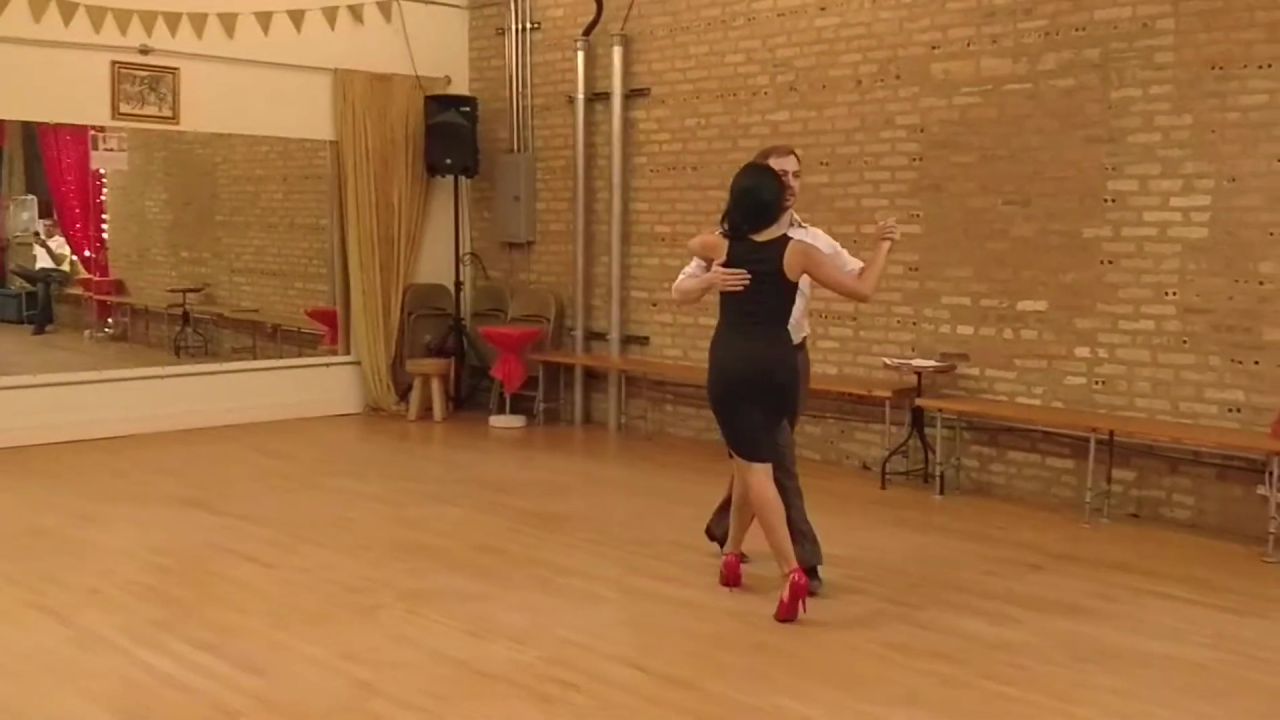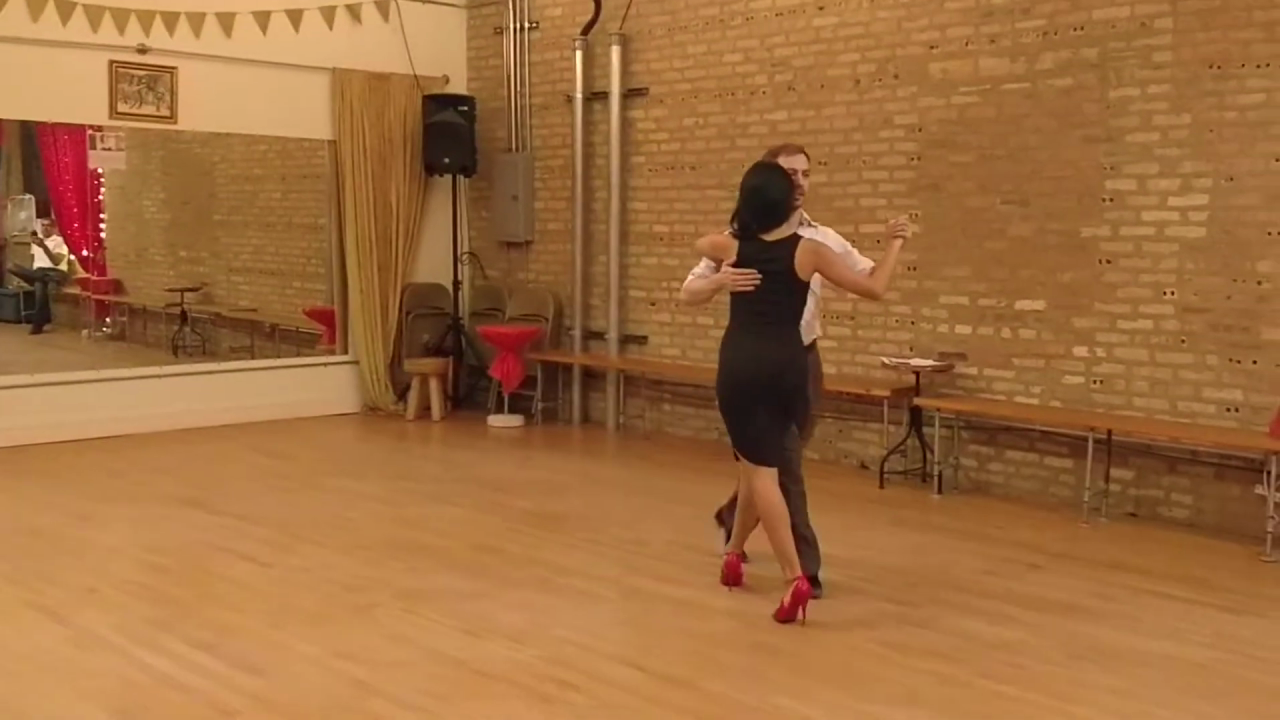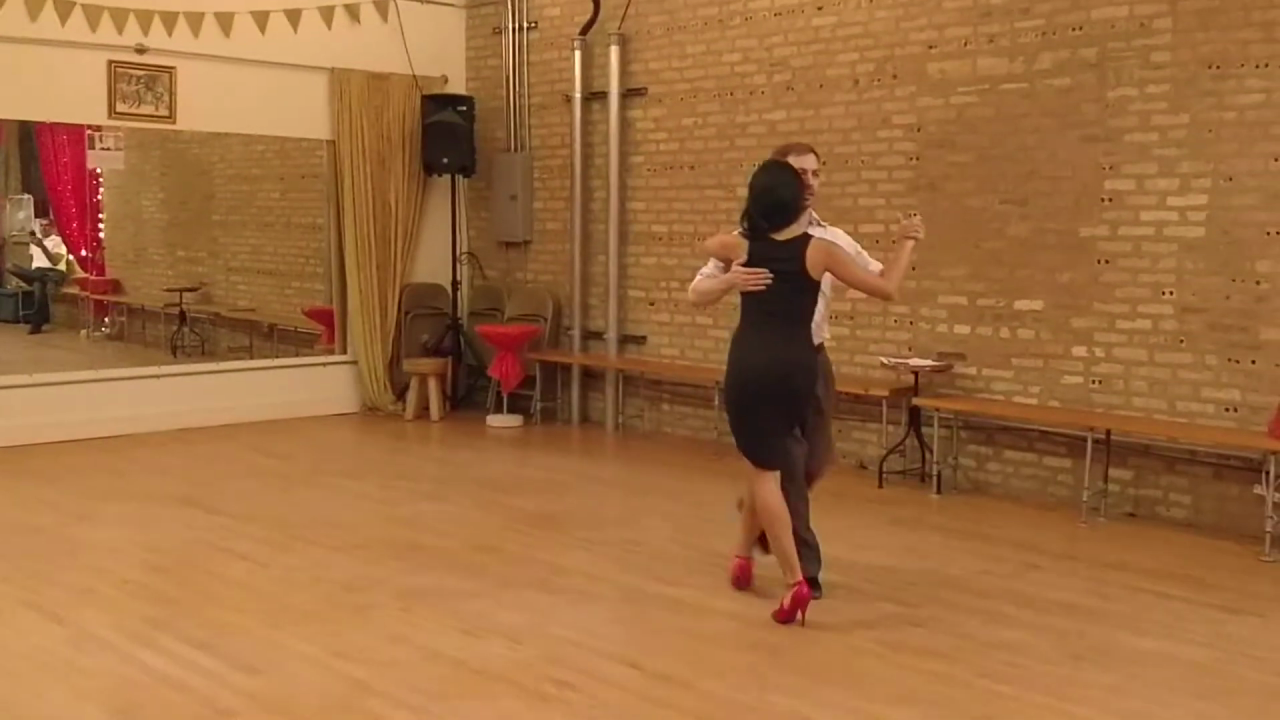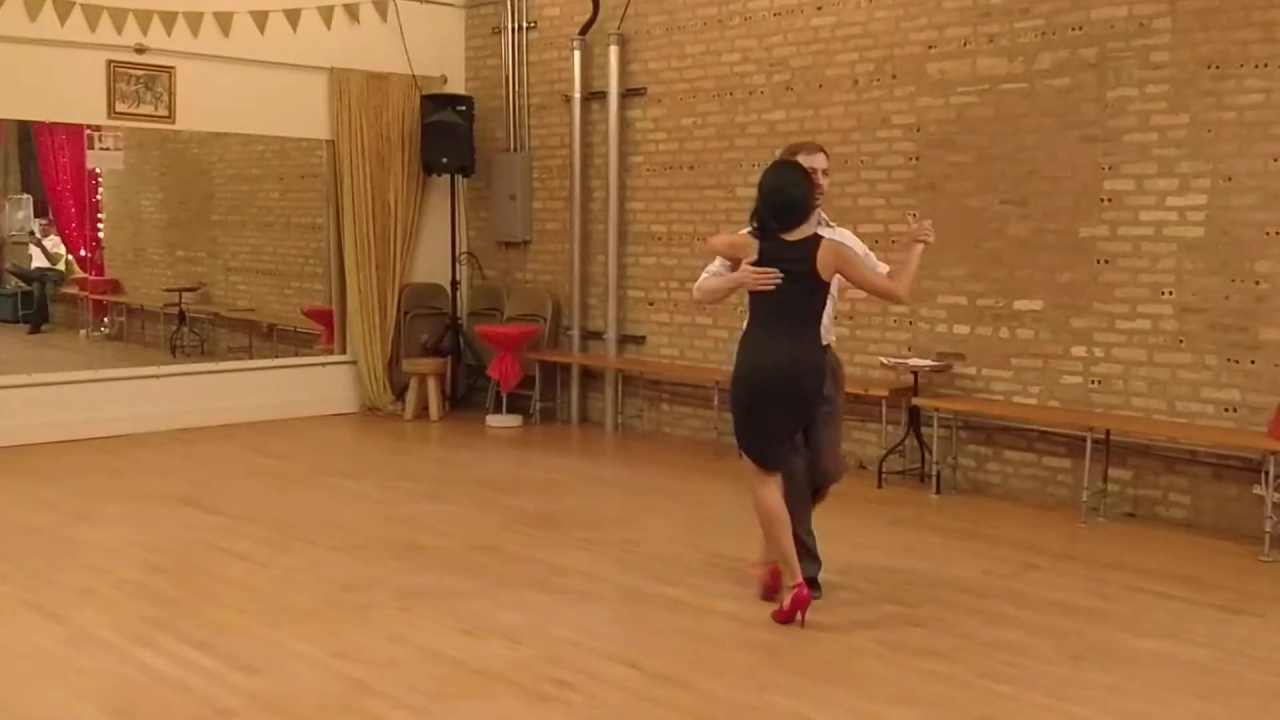
dt=0.1s
person 1, frame 1
left shoulder: (721, 246)
right shoulder: (797, 252)
left elbow: (692, 244)
right elbow: (862, 290)
right wrist: (884, 244)
left hip: (730, 363)
right hip: (777, 363)
left knee: (755, 468)
right knee: (752, 460)
left ankle: (792, 572)
right ankle: (732, 555)
person 1, frame 2
left shoulder: (731, 246)
right shoulder: (808, 251)
left elbow: (700, 244)
right elbow: (874, 288)
right wrist: (895, 242)
left hip: (740, 364)
right hip: (787, 365)
left knee: (761, 470)
right knee: (760, 463)
left ankle: (795, 579)
right ankle: (734, 552)
person 1, frame 3
left shoulder: (741, 246)
right shoulder: (820, 251)
left elbow: (708, 245)
right elbow: (886, 289)
right wrist: (907, 244)
left hip: (749, 365)
right hip: (796, 366)
left knee: (765, 472)
right knee: (767, 465)
left ankle: (796, 582)
right ankle: (744, 554)
person 1, frame 4
left shoulder: (751, 246)
right shoulder: (830, 251)
left elbow: (714, 242)
right elbow: (896, 291)
right wrist: (917, 246)
left hip: (757, 365)
right hip: (805, 368)
left knee: (764, 475)
right knee: (773, 467)
left ankle: (795, 582)
right ankle: (777, 560)
person 2, frame 1
left shoulder: (814, 240)
left elbow: (860, 280)
right elbow: (680, 291)
right wrist: (711, 281)
left hip: (792, 357)
right knee: (778, 458)
left ankle: (722, 525)
right ankle: (804, 558)
person 2, frame 2
left shoulder: (823, 240)
left elbow: (871, 279)
right elbow: (688, 293)
right wrist: (718, 282)
left hip: (804, 358)
left knee: (785, 458)
right knee: (784, 461)
left ankle: (733, 514)
right ankle: (802, 562)
person 2, frame 3
left shoulder: (833, 240)
left elbow: (881, 282)
right elbow: (697, 293)
right wrist: (730, 281)
left hip: (812, 361)
left knee: (814, 460)
right knee: (788, 464)
right ankle: (804, 564)
person 2, frame 4
left shoulder: (840, 241)
left elbow: (888, 283)
right elbow: (700, 292)
right wrist: (737, 280)
left hip: (820, 361)
left knee: (828, 465)
right knee: (789, 467)
left ankle: (790, 518)
right ankle: (801, 564)
